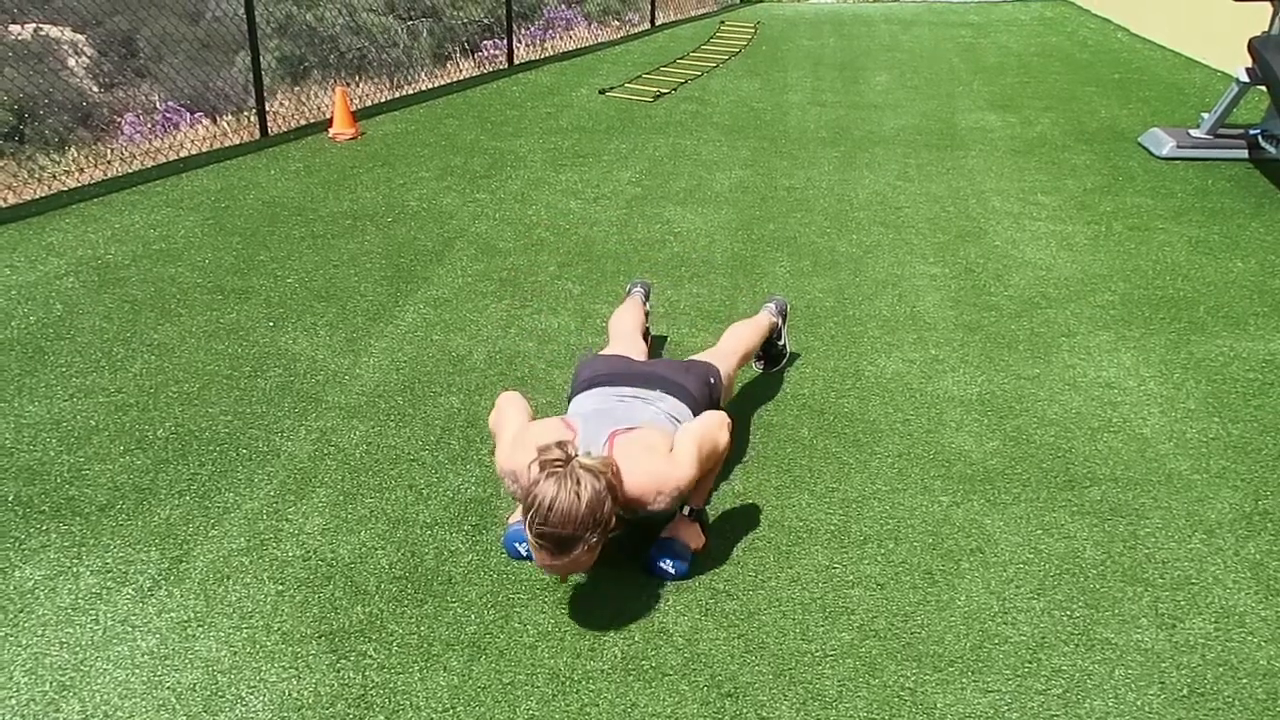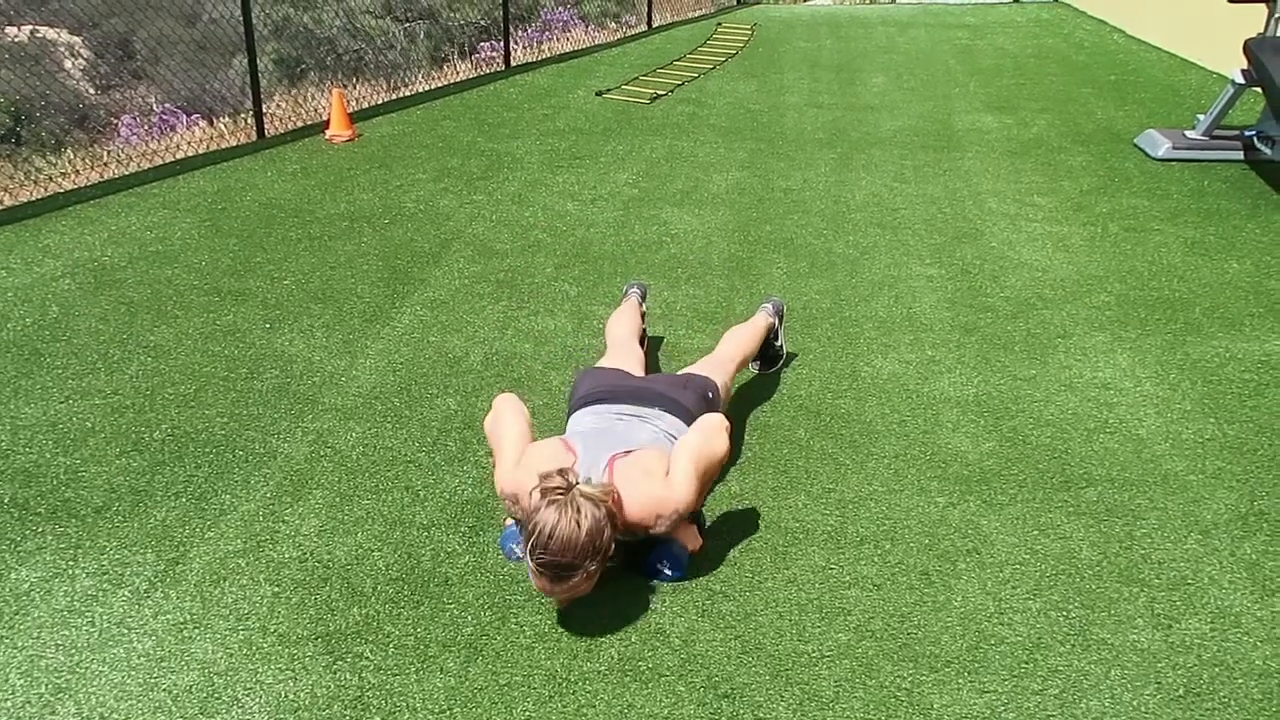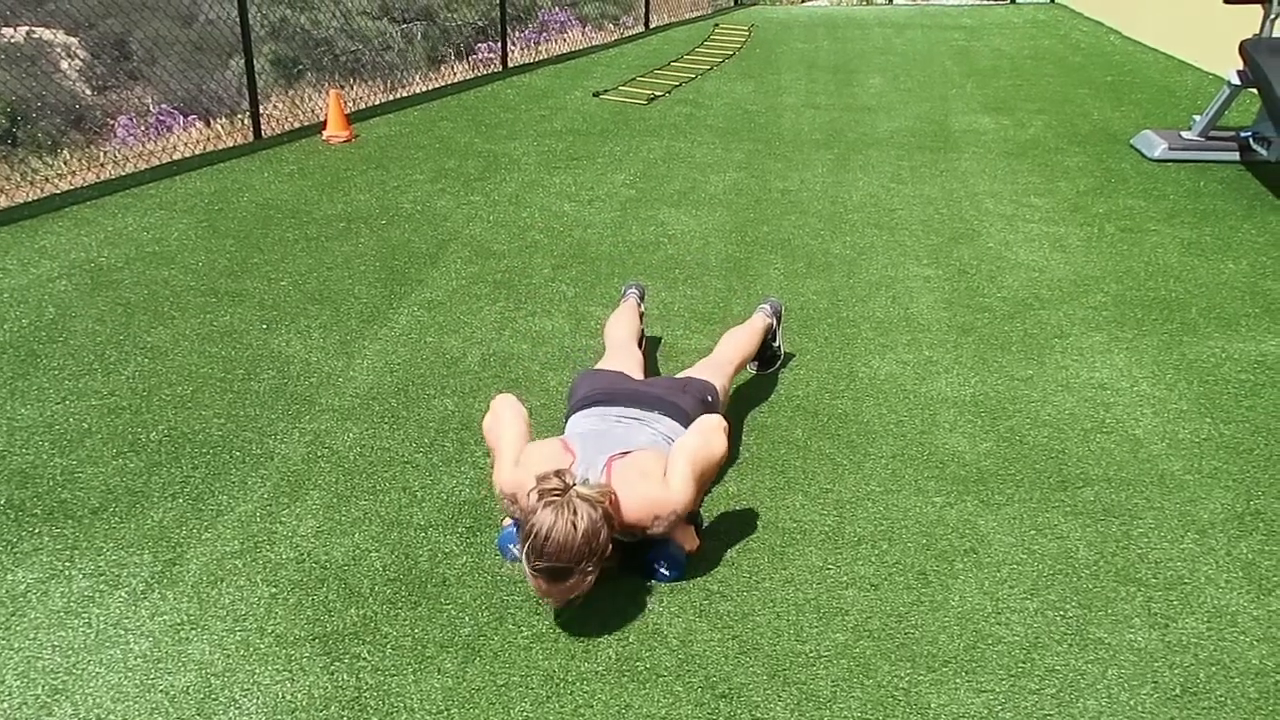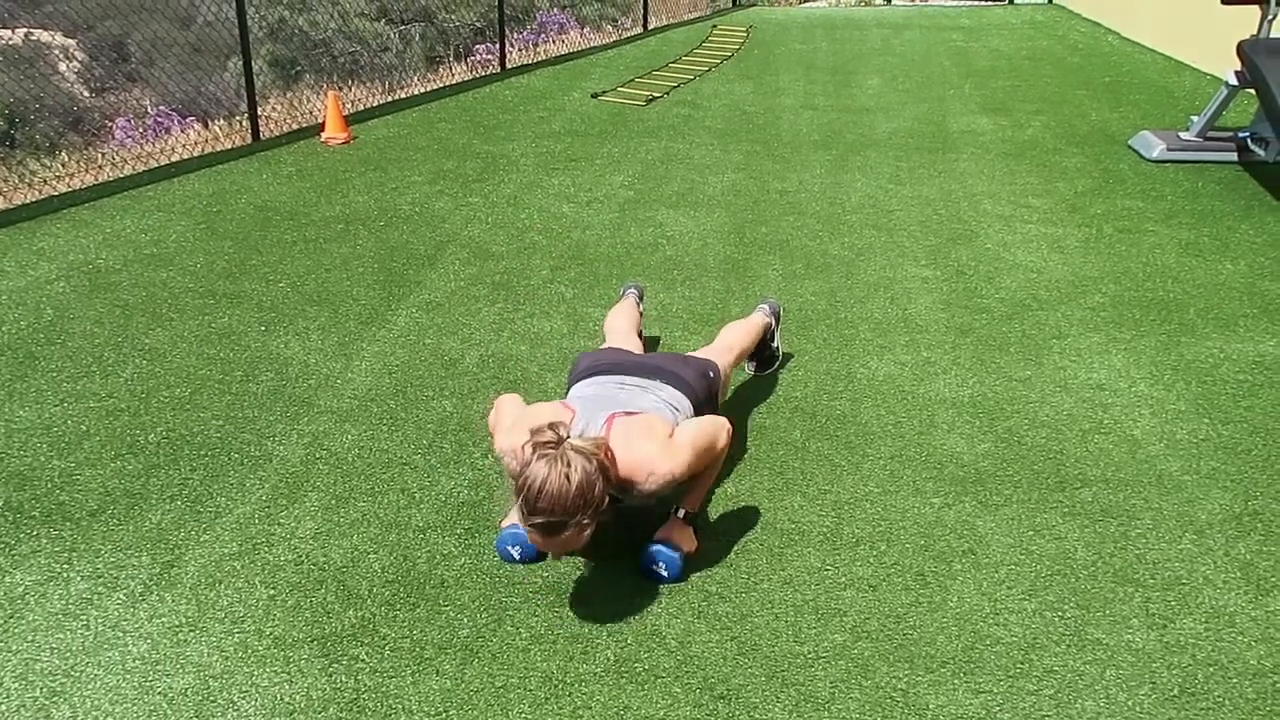
dt=0.2s
person 1, frame 1
left shoulder: (660, 485)
right shoulder: (521, 467)
left elbow: (719, 425)
right elbow: (506, 404)
left wrist: (692, 515)
left hip: (677, 394)
right hip: (602, 383)
left knee: (726, 354)
right knee: (625, 343)
left ankle: (770, 317)
right ankle: (638, 297)
person 1, frame 2
left shoulder: (658, 508)
right shoulder: (522, 490)
left elbow: (717, 426)
right elbow: (504, 404)
left hip: (676, 410)
right hip: (600, 398)
left knee: (722, 361)
right knee: (621, 350)
left ankle: (766, 317)
right ankle: (634, 299)
person 1, frame 3
left shoulder: (653, 509)
right shoulder: (520, 488)
left elbow: (715, 428)
right elbow: (503, 404)
left hip: (674, 412)
right hip: (597, 399)
left knee: (720, 363)
right knee: (620, 352)
left ankle: (764, 317)
right ankle: (633, 299)
person 1, frame 4
left shoulder: (652, 471)
right shoulder: (518, 449)
left elbow: (722, 433)
right elbow: (502, 406)
left wrist: (683, 518)
right wrist: (521, 506)
left hip: (674, 383)
right hip: (596, 373)
left knee: (722, 351)
left ankle: (764, 317)
right ankle: (632, 298)
